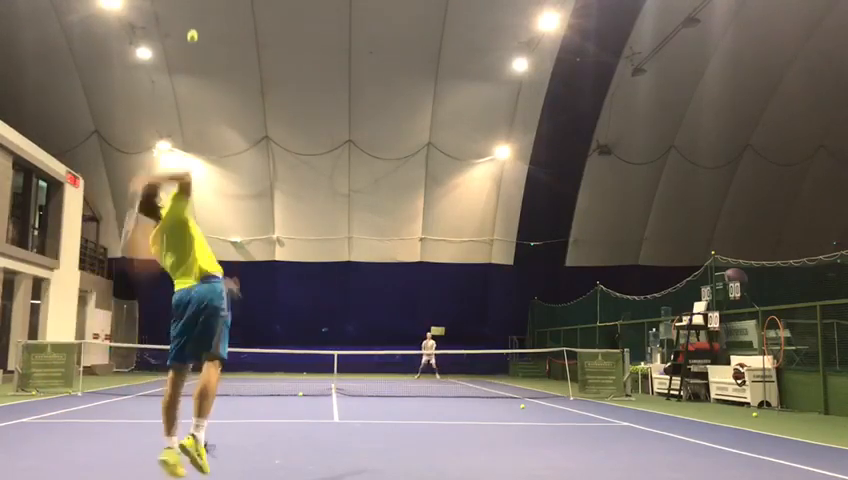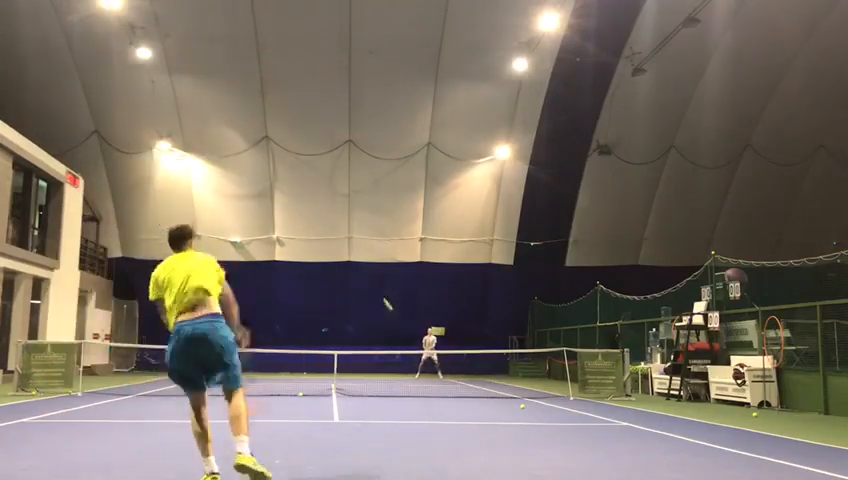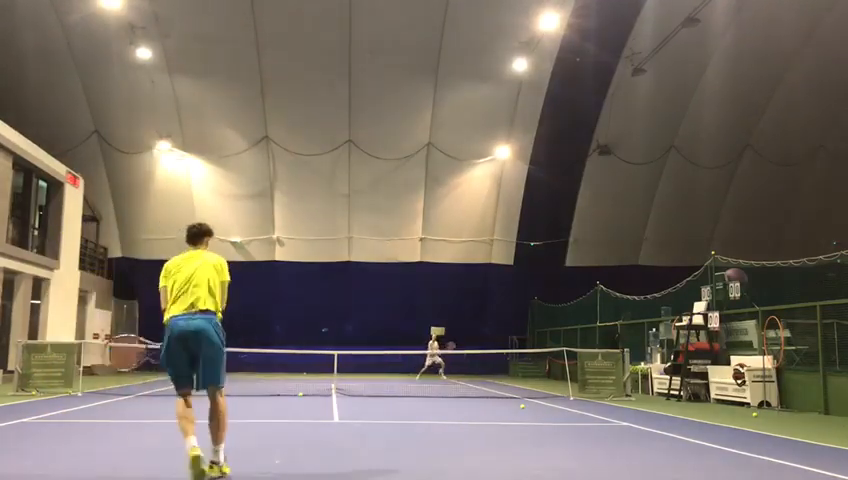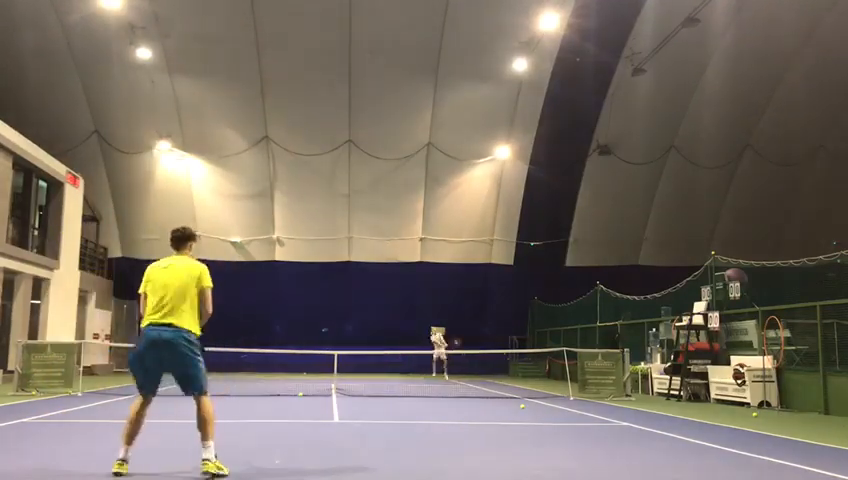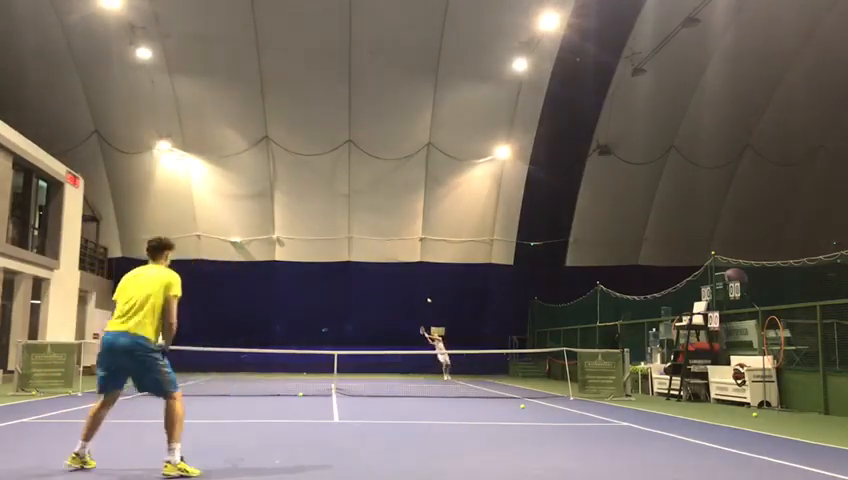
dt=0.3s
person 1, frame 1
left shoulder: (155, 240)
right shoulder: (173, 214)
right elbow: (184, 180)
left wrist: (220, 281)
left hip: (184, 296)
right hip: (208, 292)
left knee: (177, 374)
right knee: (212, 364)
left ankle: (170, 447)
right ankle: (196, 438)
person 1, frame 2
left shoulder: (159, 273)
right shoulder: (206, 260)
left elbow: (165, 316)
right elbow: (228, 299)
right wrist: (237, 330)
left hip: (182, 334)
right hip: (212, 325)
left knee: (197, 403)
right knee: (235, 393)
right ankle: (243, 454)
person 1, frame 3
left shoulder: (170, 264)
right shoulder: (217, 261)
left elbow: (164, 304)
right elbow: (222, 300)
left hip: (175, 325)
right hip: (206, 323)
left knee: (183, 394)
right knee: (216, 393)
left ankle: (193, 447)
person 1, frame 4
left shoulder: (153, 269)
right shoulder: (199, 268)
left elbow: (143, 309)
right elbow: (208, 311)
left hip: (151, 334)
right hip: (182, 335)
left knee: (144, 398)
right knee: (202, 396)
left ankle: (122, 459)
right ankle: (209, 458)
person 1, frame 5
left shoulder: (129, 276)
right shoulder: (170, 277)
right elbow: (171, 321)
right wrist: (164, 344)
left hip: (110, 338)
right hip: (139, 343)
left knee: (108, 398)
right knee: (173, 396)
left ankle: (79, 453)
right ankle: (174, 460)
